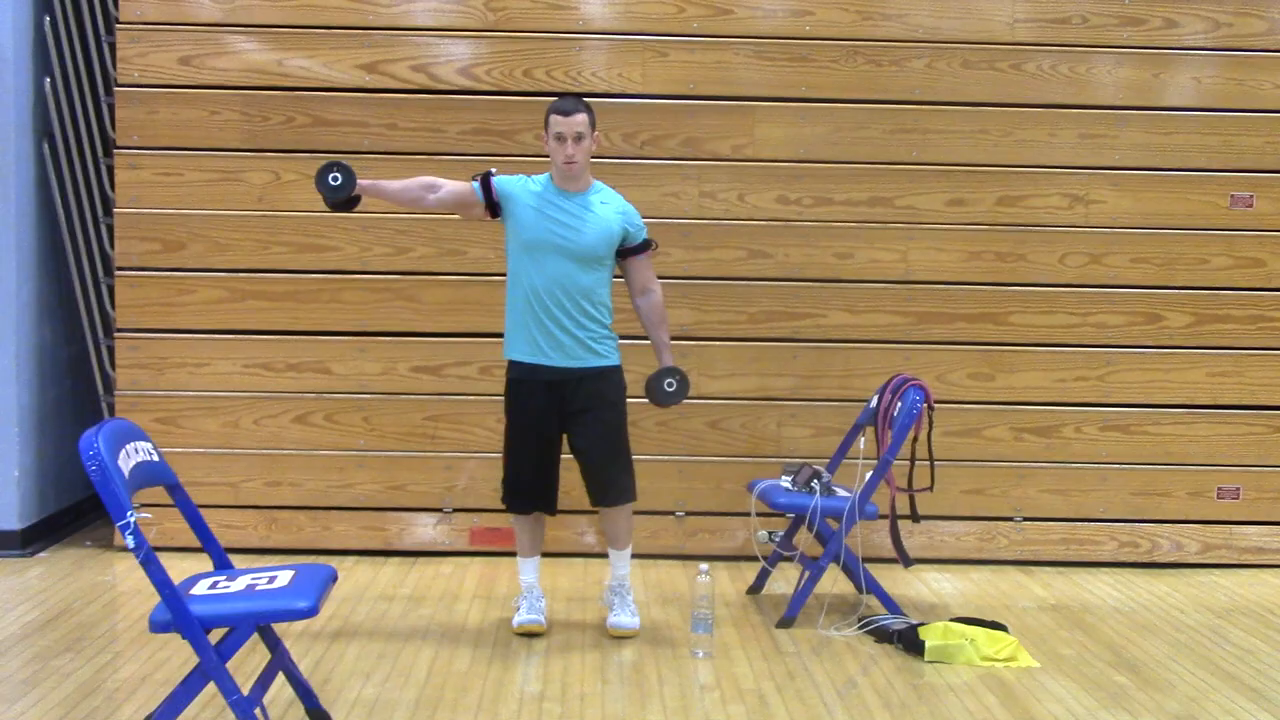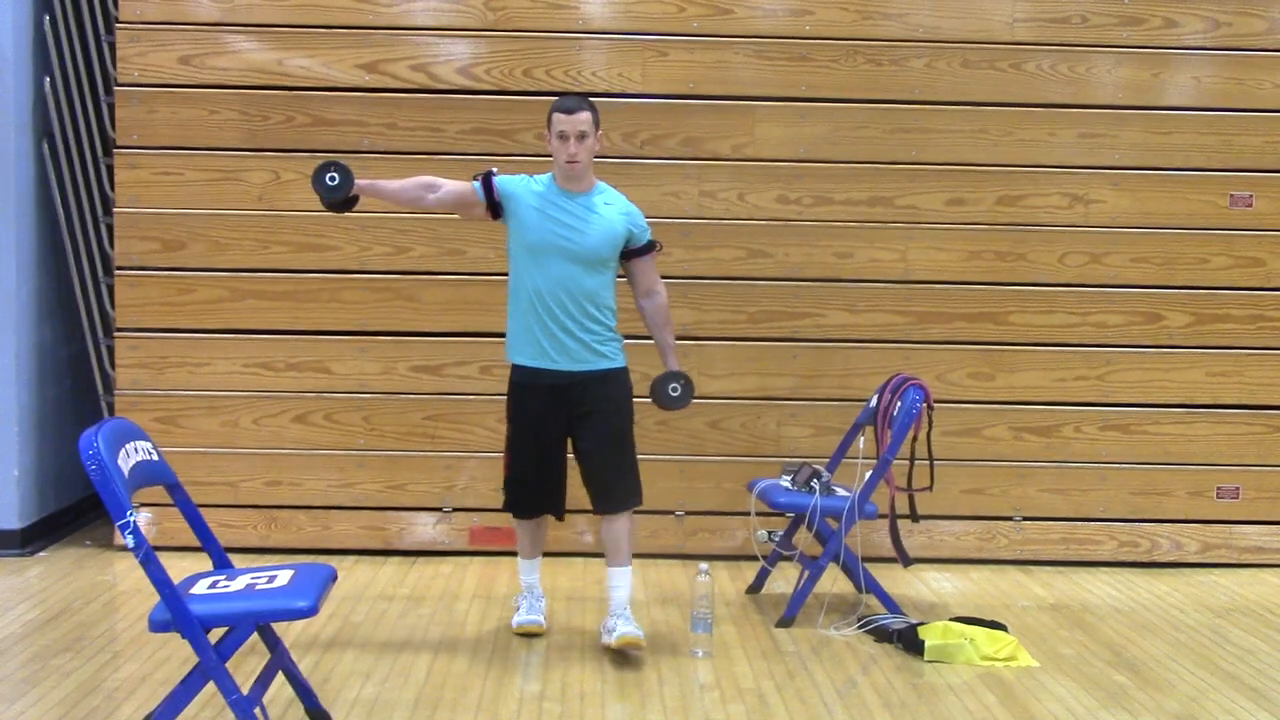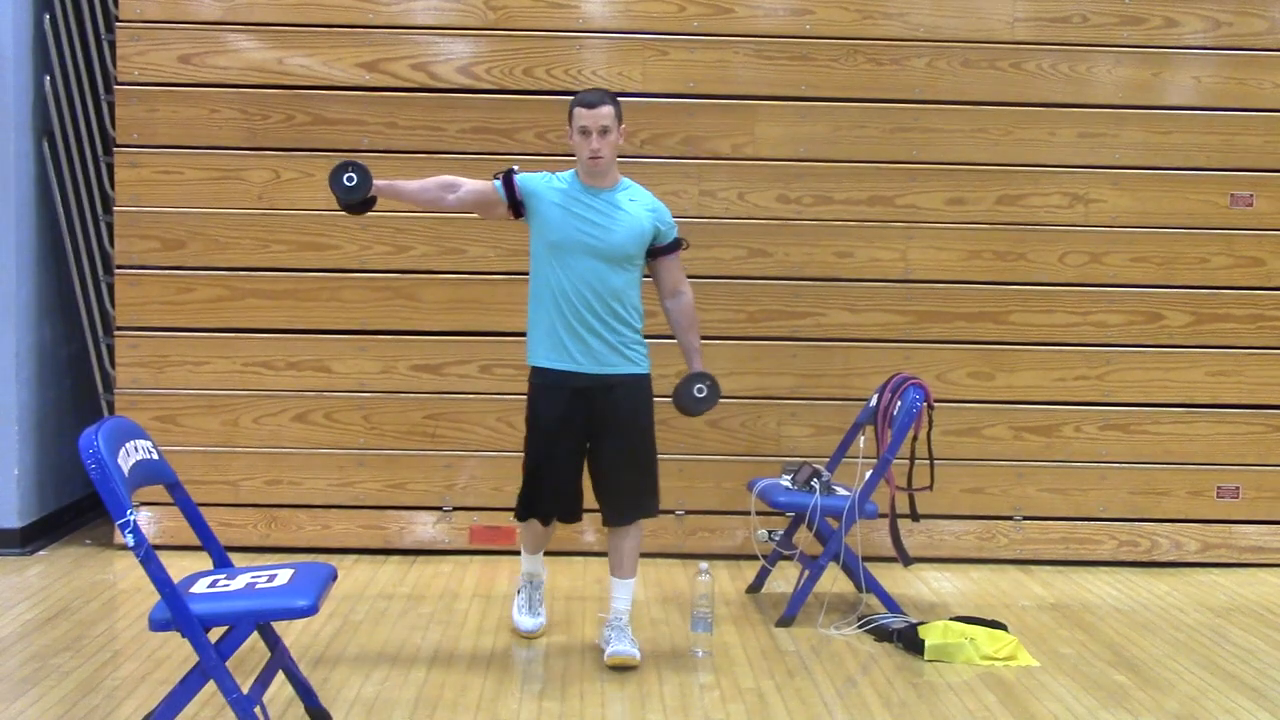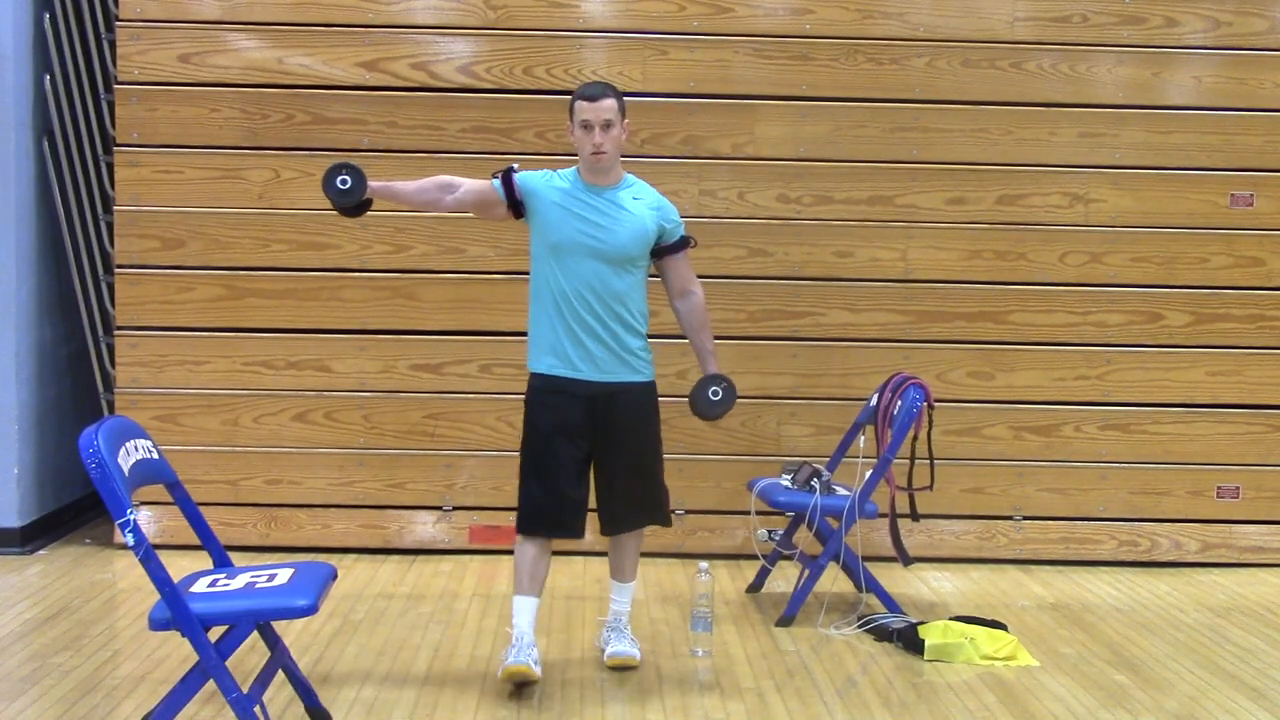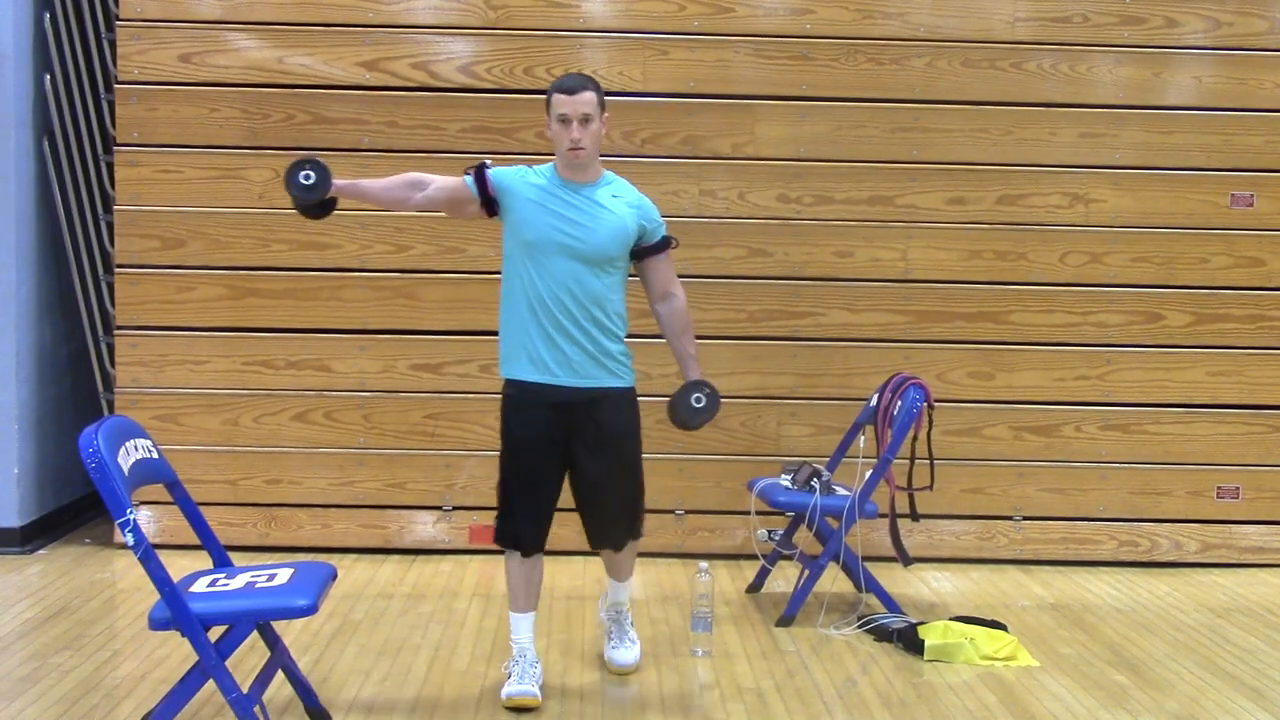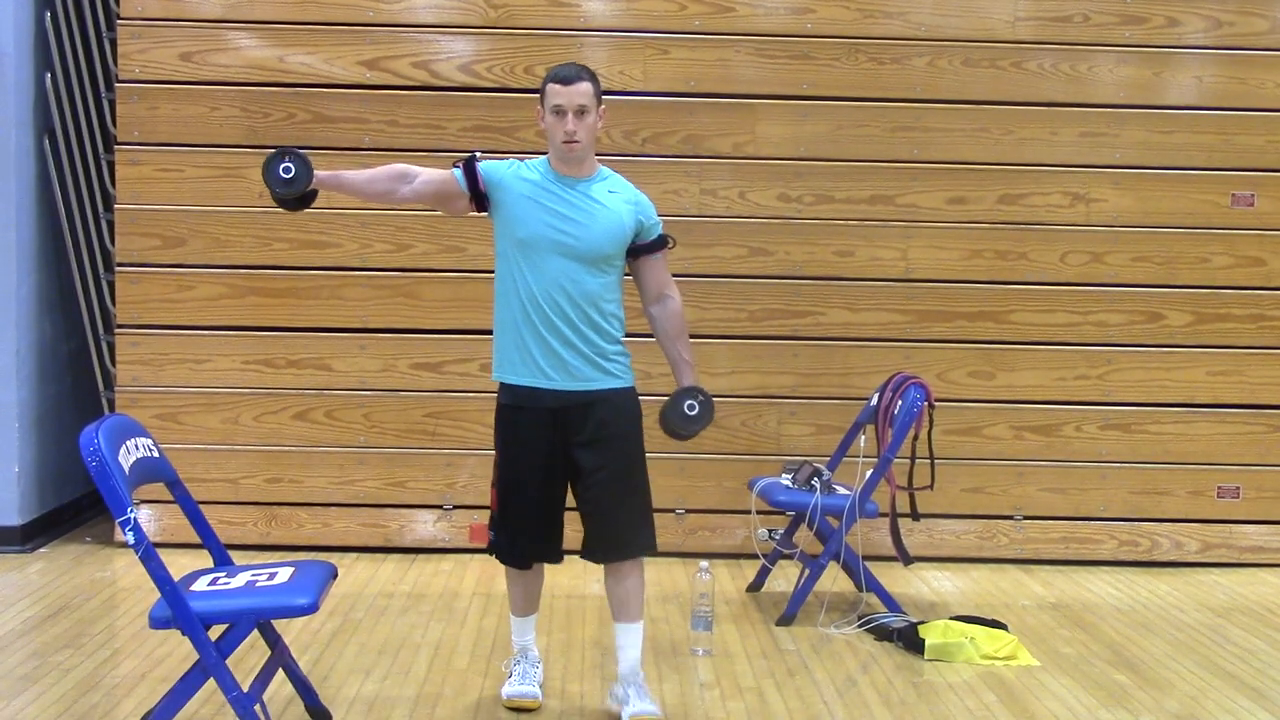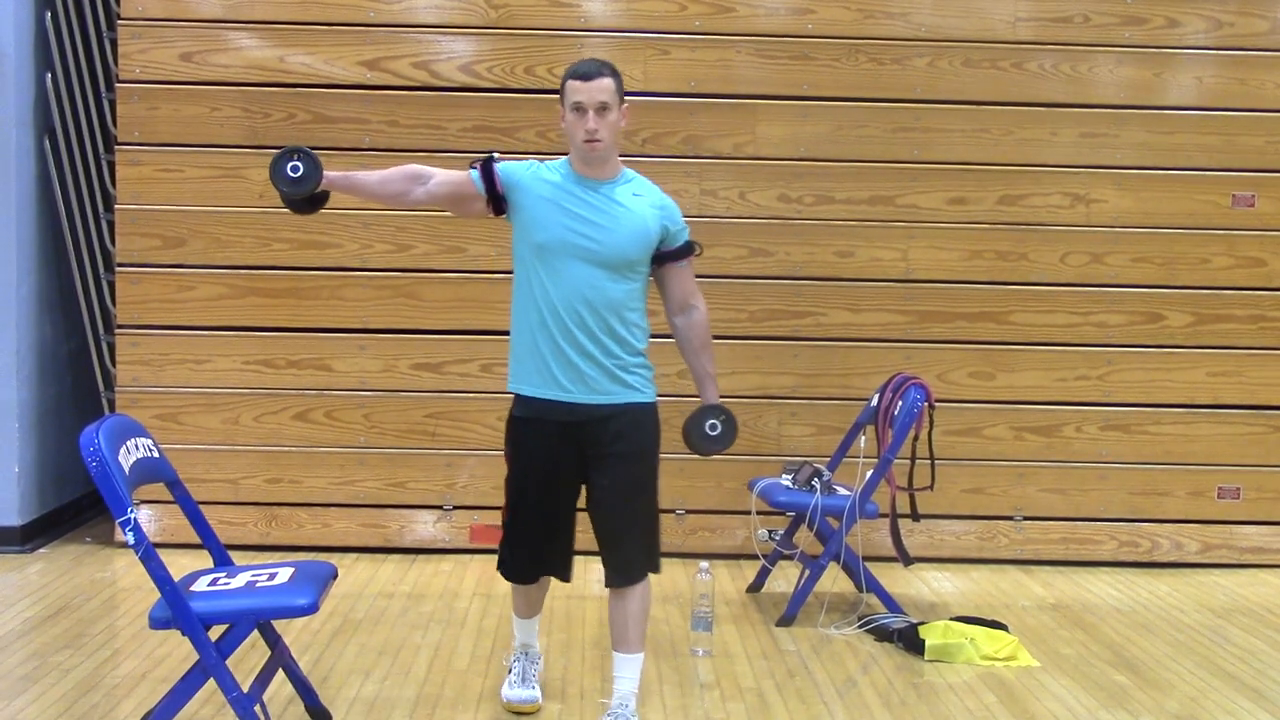
dt=0.3s
person 1, frame 1
left shoulder: (620, 213)
right shoulder: (514, 193)
left elbow: (646, 292)
right elbow: (435, 193)
left wrist: (666, 359)
right wrist: (365, 186)
left hip: (597, 370)
right hip: (530, 369)
left knee: (614, 487)
right knee: (527, 490)
left ankle: (619, 588)
right ankle: (530, 594)
person 1, frame 2
left shoulder: (625, 215)
right shoulder: (516, 193)
left elbow: (650, 294)
right elbow: (435, 193)
left wrist: (671, 362)
right wrist: (363, 186)
left hip: (603, 374)
right hip: (533, 373)
left knee: (616, 495)
right knee: (530, 494)
left ankle: (619, 612)
right ankle: (531, 593)
person 1, frame 3
left shoulder: (650, 211)
right shoulder: (538, 191)
left elbow: (675, 294)
right elbow: (455, 192)
left wrist: (695, 365)
right wrist: (381, 187)
left hip: (625, 379)
right hip: (554, 374)
left knee: (626, 504)
right knee: (544, 497)
left ankle: (618, 622)
right ankle: (532, 579)
person 1, frame 4
left shoulder: (655, 209)
right shoulder: (538, 190)
left elbow: (686, 294)
right elbow: (451, 193)
left wrist: (709, 367)
right wrist: (375, 189)
left hip: (629, 385)
right hip: (555, 382)
left knee: (628, 513)
right knee: (540, 514)
left ankle: (617, 623)
right ankle: (521, 640)
person 1, frame 5
left shoulder: (635, 207)
right shoulder: (513, 186)
left elbow: (667, 297)
right elbow: (422, 190)
left wrist: (692, 374)
right wrist: (341, 186)
left hip: (608, 390)
right hip: (530, 389)
left knee: (616, 521)
right knee: (525, 528)
left ankle: (615, 611)
right ankle: (523, 658)
person 1, frame 6
left shoulder: (632, 204)
right shoulder: (505, 181)
left elbow: (662, 299)
right elbow: (410, 183)
left wrist: (686, 381)
right wrist: (322, 178)
left hip: (607, 394)
right hip: (526, 394)
left knee: (623, 539)
right knee: (523, 540)
right ankle: (525, 657)
person 1, frame 7
left shoulder: (658, 208)
right shoulder: (523, 183)
left elbow: (687, 310)
right elbow: (424, 185)
left wrist: (709, 395)
right wrist: (331, 180)
left hip: (627, 410)
right hip: (541, 406)
left knee: (628, 560)
right knee: (529, 552)
right ankle: (526, 653)
